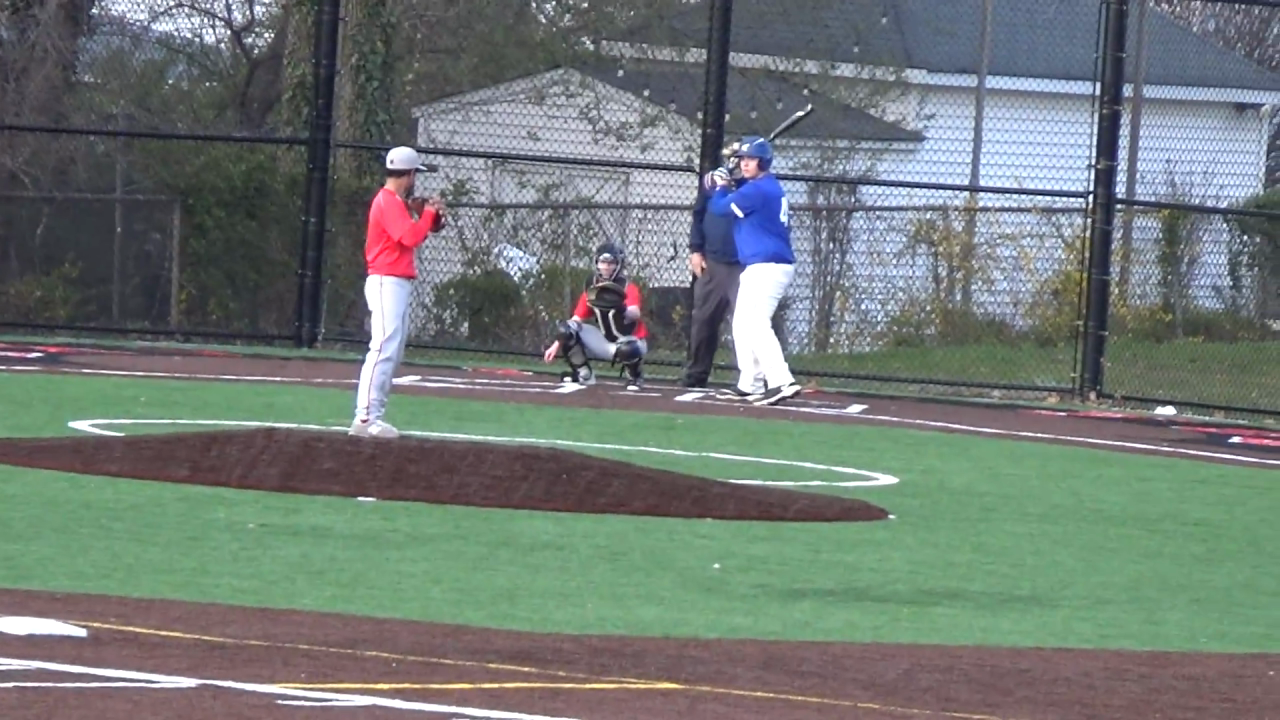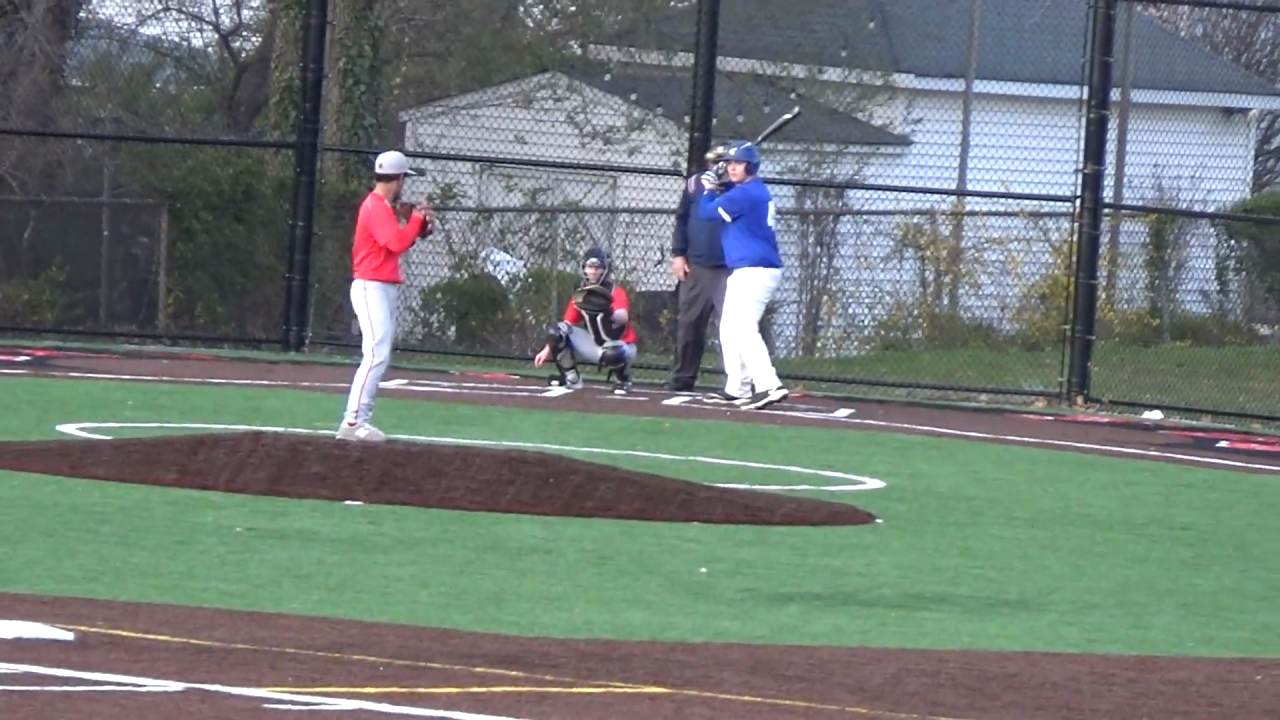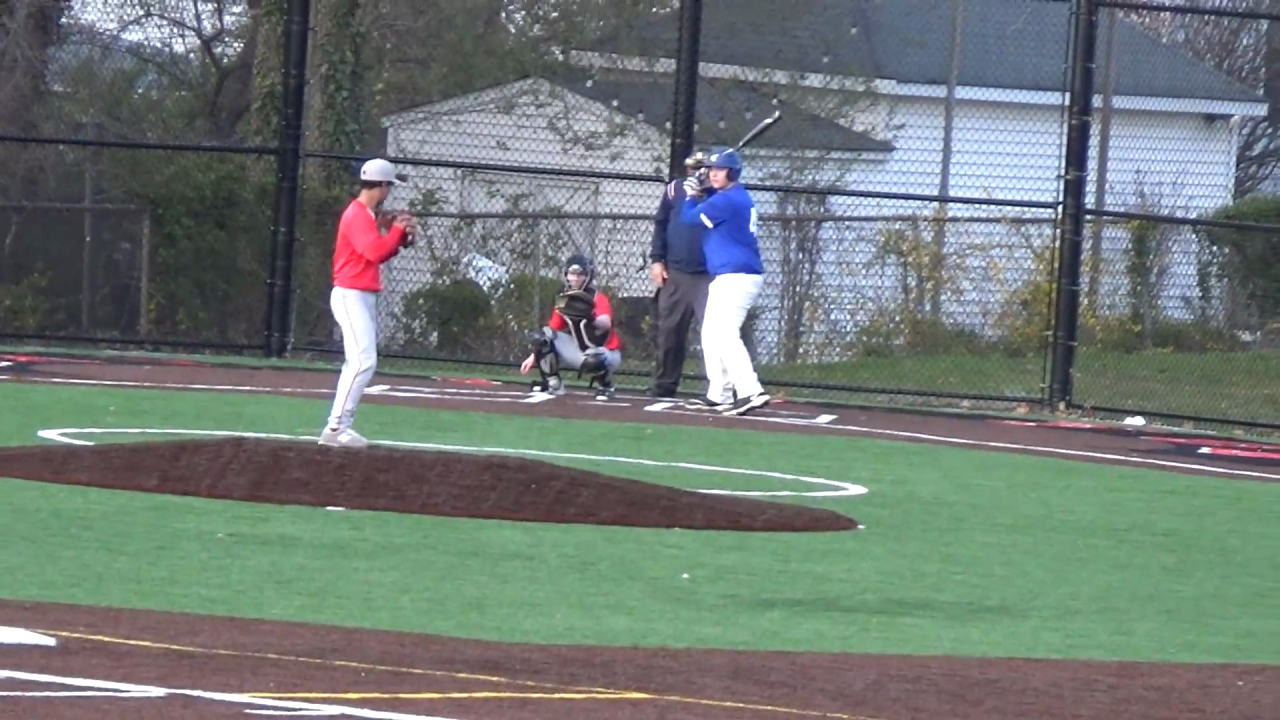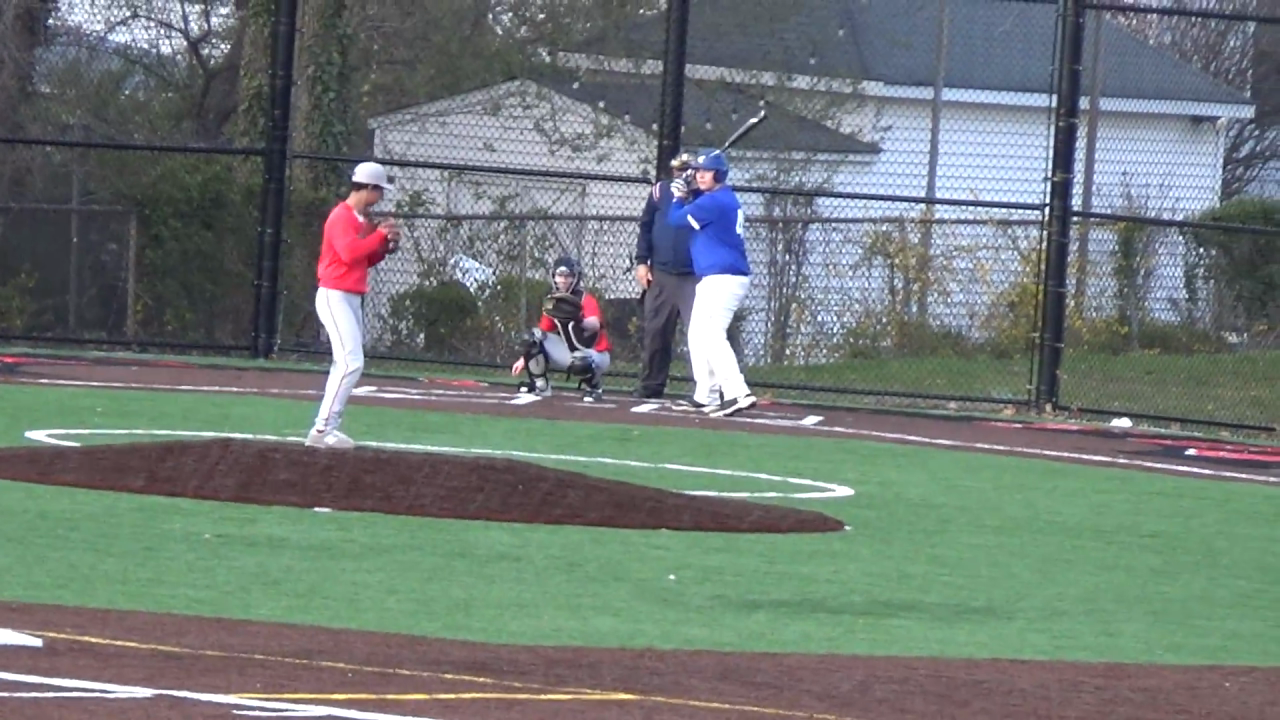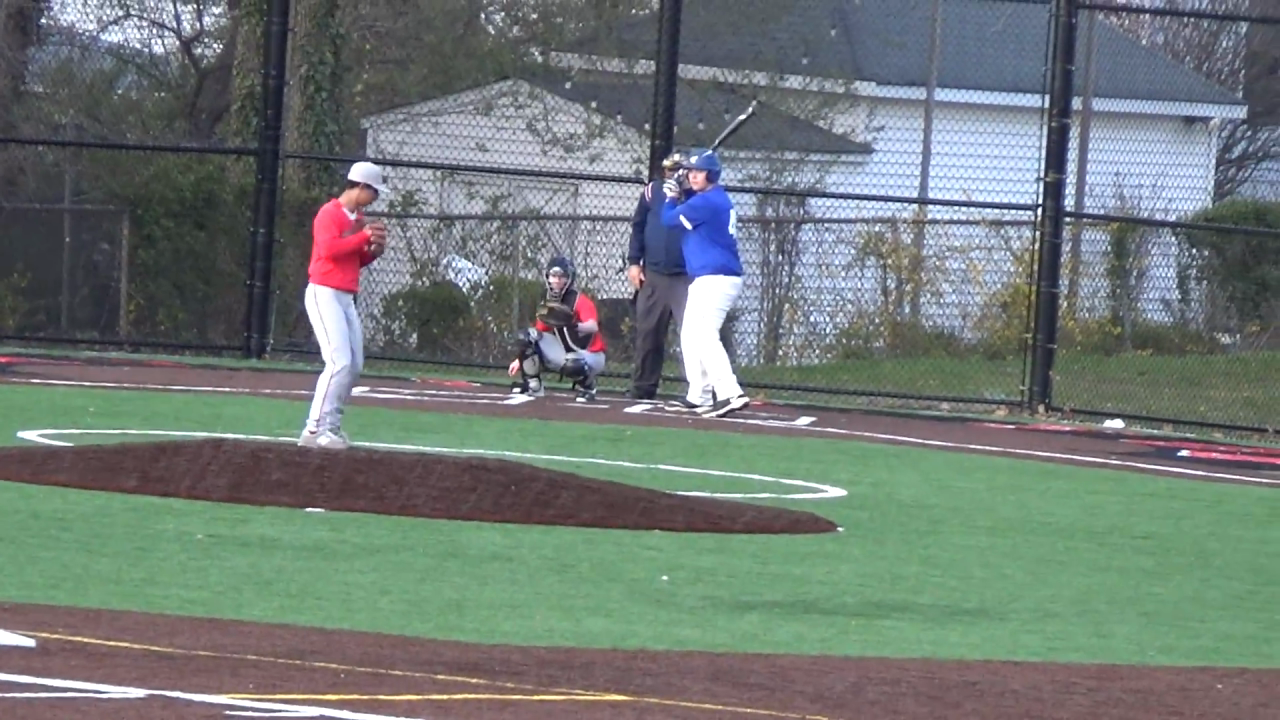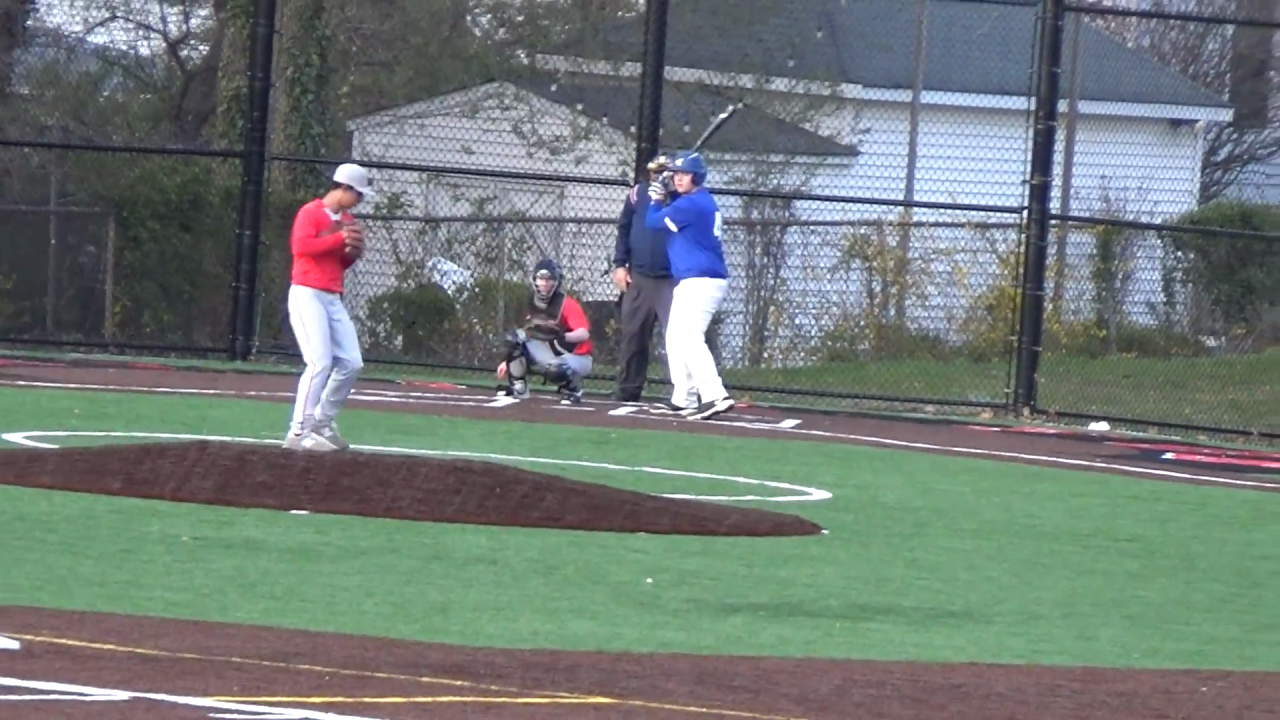
dt=0.1s
person 1, frame 1
left shoulder: (394, 202)
right shoulder: (388, 202)
left elbow: (409, 238)
right elbow: (410, 237)
left wrist: (432, 219)
right wrist: (428, 213)
left hip: (397, 284)
right hip: (387, 283)
left knee: (391, 352)
right knee: (382, 352)
left ankle: (374, 416)
right ankle: (364, 419)
person 1, frame 2
left shoulder: (382, 206)
right shoulder: (376, 206)
left elbow: (398, 243)
right elbow: (396, 243)
left wrist: (420, 226)
right wrist: (416, 219)
left hip: (383, 288)
right hip: (372, 288)
left knee: (379, 357)
right knee: (376, 356)
left ankle: (361, 420)
right ankle: (352, 422)
person 1, frame 3
left shoulder: (370, 215)
right shoulder: (357, 214)
left elbow: (379, 254)
right elbow: (372, 252)
left wrist: (402, 239)
right wrist: (397, 229)
left hip: (366, 297)
right hip: (350, 295)
left knee: (358, 363)
right knee: (364, 362)
left ankle: (342, 425)
right ankle: (335, 428)
person 1, frame 4
left shoulder: (362, 219)
right shoulder: (342, 216)
left elbow: (365, 260)
right elbow: (350, 253)
left wrist: (385, 246)
right wrist: (379, 234)
left hip: (350, 298)
right hip: (335, 296)
left knee: (345, 365)
right knee: (351, 364)
left ankle: (329, 426)
right ankle: (321, 429)
person 1, frame 5
left shoulder: (360, 219)
right shoulder: (330, 212)
right elbow: (326, 248)
left wrist: (373, 249)
right wrist: (362, 237)
left hip: (346, 298)
right hip: (324, 294)
left knee: (354, 365)
right knee: (339, 363)
left ankle: (327, 422)
right ankle: (313, 431)
person 1, frame 6
left shoulder: (346, 220)
right shoulder: (310, 212)
right elbow: (301, 246)
left wrist: (353, 250)
right wrist: (340, 238)
left hip: (332, 299)
right hip: (307, 295)
left knee: (352, 364)
right knee: (319, 365)
left ankle: (323, 421)
right ankle: (298, 433)
person 2, frame 1
left shoulder: (758, 189)
right shoulder: (767, 186)
left elbow: (719, 208)
right elbow: (739, 200)
left wrist: (722, 187)
right wrist: (728, 184)
left hip: (768, 267)
right hip: (760, 267)
left knee: (756, 324)
right knee: (741, 324)
left ankle: (782, 382)
right ankle: (750, 385)
person 2, frame 2
left shoulder: (745, 193)
right shoulder: (753, 191)
left elbow: (706, 212)
right elbow: (727, 204)
left wrist: (710, 191)
right wrist: (715, 188)
left hip: (755, 271)
right hip: (748, 271)
left knee: (744, 328)
right knee: (729, 328)
left ankle: (769, 387)
right ankle: (737, 389)
person 2, frame 3
left shoulder: (727, 199)
right shoulder: (736, 197)
left elbow: (689, 218)
right elbow: (707, 210)
left wrist: (692, 197)
right wrist: (698, 195)
left hip: (737, 277)
right hip: (729, 277)
left knee: (725, 334)
right knee: (710, 334)
left ankle: (751, 392)
right ankle: (719, 394)
person 2, frame 4
left shoulder: (714, 201)
right shoulder: (722, 198)
left elbow: (676, 219)
right elbow: (694, 211)
left wrist: (679, 199)
right wrist: (685, 197)
left hip: (723, 278)
right hip: (716, 279)
left knee: (712, 336)
right knee: (697, 335)
left ankle: (738, 394)
right ankle: (706, 396)
person 2, frame 5
left shoulder: (706, 201)
right shoulder: (715, 199)
left elbow: (668, 220)
right elbow: (686, 212)
left wrist: (671, 199)
right wrist: (677, 197)
left hip: (716, 279)
right hip: (708, 279)
left knee: (705, 336)
right knee: (689, 336)
left ankle: (730, 394)
right ankle: (698, 397)
person 2, frame 6
left shoulder: (691, 203)
right shoulder: (700, 201)
left elbow: (654, 222)
right elbow: (671, 214)
left wrist: (657, 202)
right wrist: (662, 199)
left hip: (701, 281)
right hip: (694, 281)
left knee: (690, 338)
right knee: (675, 338)
left ankle: (715, 397)
right ankle: (683, 399)
person 3, frame 1
right shoulder: (712, 181)
right elbow: (699, 216)
right wrist: (695, 250)
left hip: (745, 267)
right hip: (712, 265)
right knee: (702, 321)
right ankle: (694, 377)
person 3, frame 2
right shoulder: (696, 183)
right elbow: (682, 219)
right wrist: (678, 254)
left hip: (730, 271)
right hip: (696, 268)
right knee: (687, 325)
right ankle: (681, 381)
person 3, frame 3
right shoulder: (675, 189)
right elbow: (661, 225)
right wrist: (657, 260)
left hip: (710, 276)
right hip: (675, 274)
right knee: (669, 331)
right ankle: (663, 387)
person 3, frame 4
right shoulder: (660, 191)
right elbow: (646, 227)
right wrist: (642, 261)
left hip: (695, 278)
right hip: (661, 276)
right knee: (654, 332)
right ankle: (649, 388)
person 3, frame 5
right shoulder: (653, 191)
right elbow: (638, 227)
right wrist: (634, 262)
left hip: (687, 278)
right hip: (653, 276)
right knee: (647, 333)
right ankle: (642, 389)
person 3, frame 6
right shoulder: (638, 194)
right elbow: (624, 229)
right wrist: (620, 264)
left hip: (672, 281)
right hip: (638, 278)
right knee: (632, 335)
right ankle: (627, 391)
